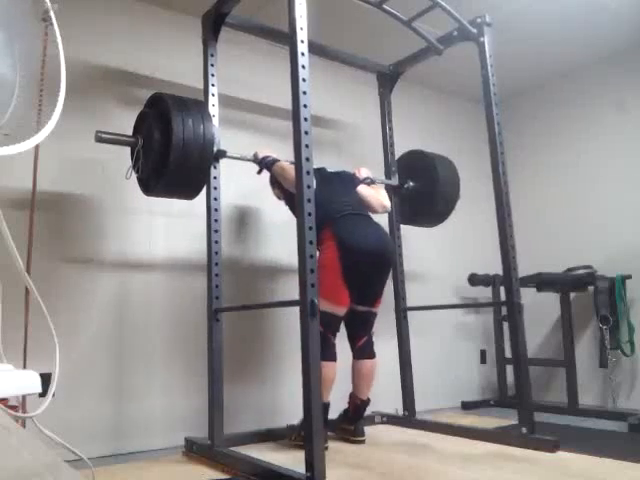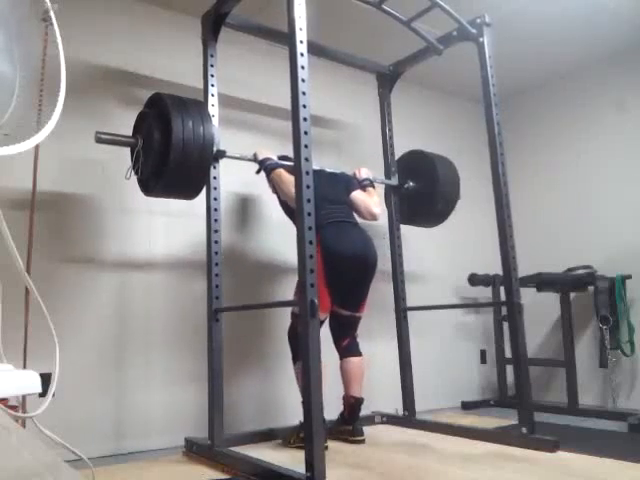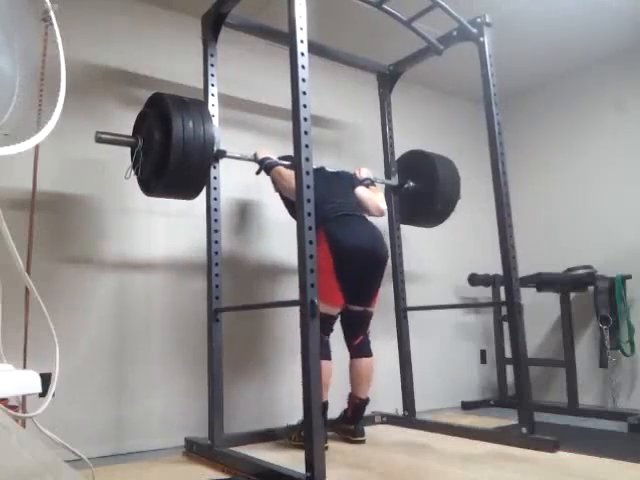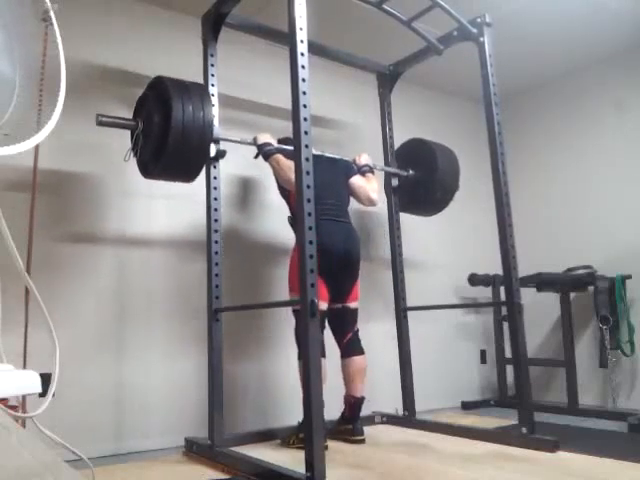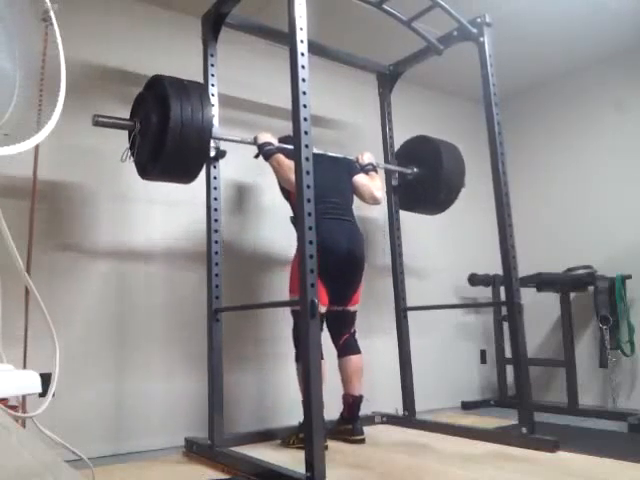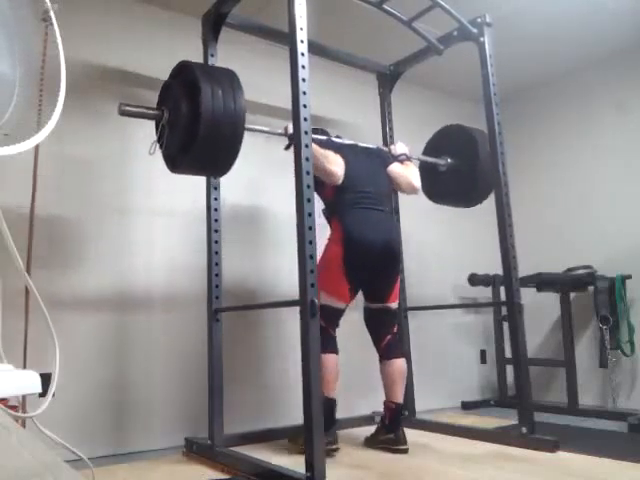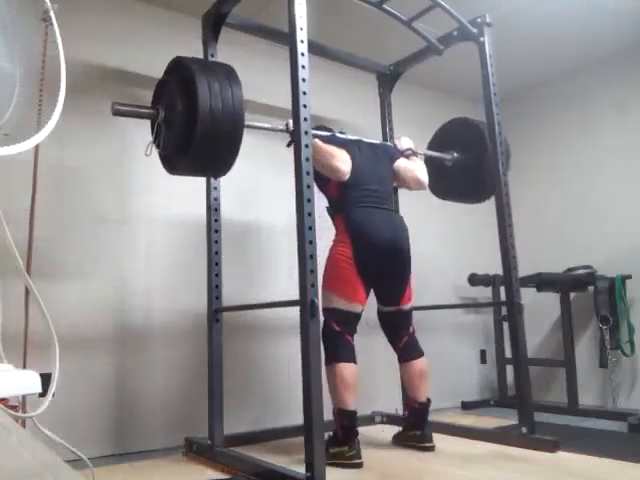
dt=0.7s
person 1, frame 1
left shoulder: (288, 179)
right shoulder: (342, 177)
left elbow: (297, 178)
right elbow: (383, 204)
left wrist: (268, 162)
right wrist: (366, 180)
left hip: (346, 243)
right hip: (380, 242)
left knee: (322, 333)
right knee: (361, 336)
right ankle: (353, 421)
person 1, frame 2
left shoulder: (285, 176)
right shoulder: (340, 177)
left elbow: (295, 197)
right elbow: (373, 211)
left wrist: (268, 164)
right wrist: (366, 182)
left hip: (331, 248)
right hip: (364, 248)
left knee: (302, 335)
right knee: (346, 336)
right ankle: (351, 422)
person 1, frame 3
left shoulder: (288, 176)
right shoulder: (343, 176)
left elbow: (296, 189)
right elbow: (379, 207)
left wrist: (268, 163)
right wrist: (366, 181)
left hip: (340, 243)
right hip: (374, 243)
left knee: (316, 332)
right knee: (357, 336)
right ankle: (353, 420)
person 1, frame 4
left shoulder: (288, 161)
right shoulder: (341, 165)
left elbow: (294, 180)
right elbow: (371, 197)
left wrist: (268, 148)
right wrist: (366, 168)
left hip: (318, 242)
right hip: (349, 242)
right knee: (348, 333)
right ankle: (352, 421)
person 1, frame 5
left shoulder: (288, 157)
right shoulder: (344, 163)
left elbow: (296, 181)
right elbow: (375, 195)
left wrist: (268, 148)
right wrist: (369, 166)
left hip: (321, 243)
right hip: (354, 243)
right knee: (344, 333)
right ankle: (350, 421)
person 1, frame 6
left shoulder: (323, 148)
right shoulder: (376, 153)
left elbow: (334, 173)
right elbow: (413, 184)
right wrist: (402, 156)
left hip: (353, 236)
right hip: (389, 236)
left knee: (323, 328)
right knee: (386, 333)
left ankle: (324, 427)
right ankle: (393, 428)
person 1, frame 7
left shoulder: (323, 143)
right shoulder: (381, 148)
left elbow: (340, 168)
right elbow: (419, 179)
right wrist: (409, 151)
left hip: (359, 235)
right hip: (397, 233)
left knee: (338, 334)
right knee: (402, 333)
left ankle: (346, 440)
right ankle: (419, 427)
